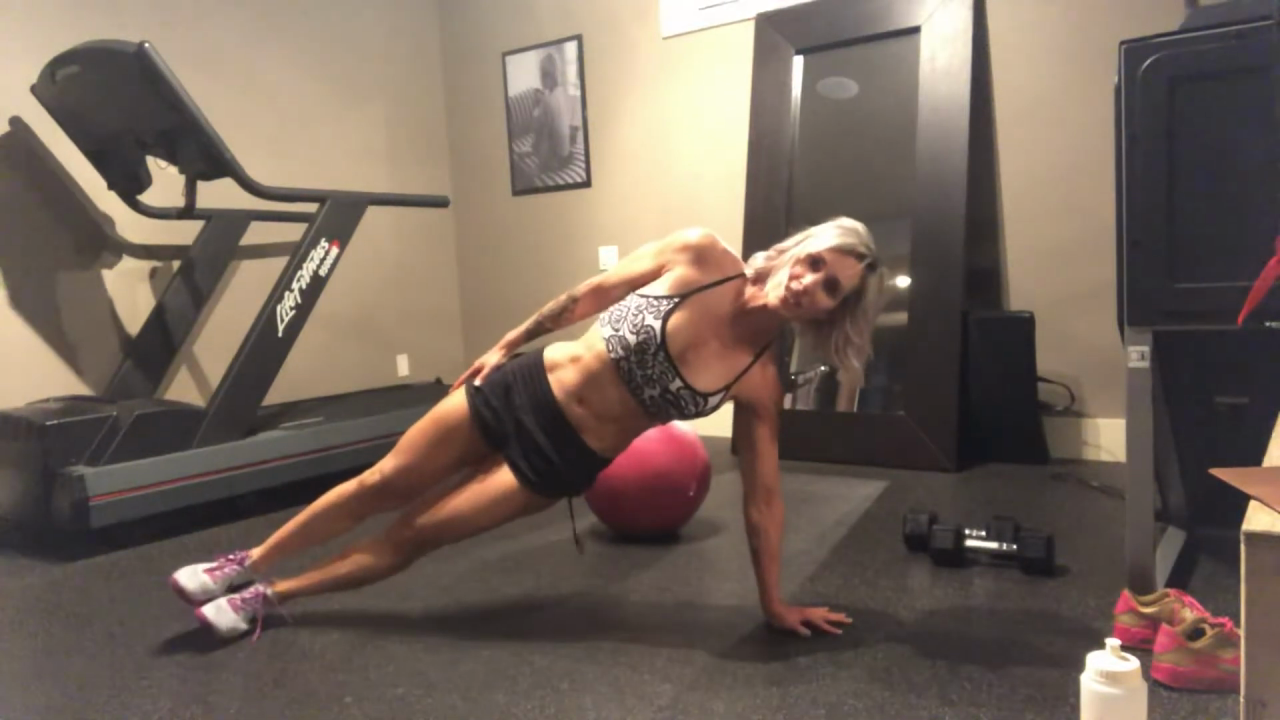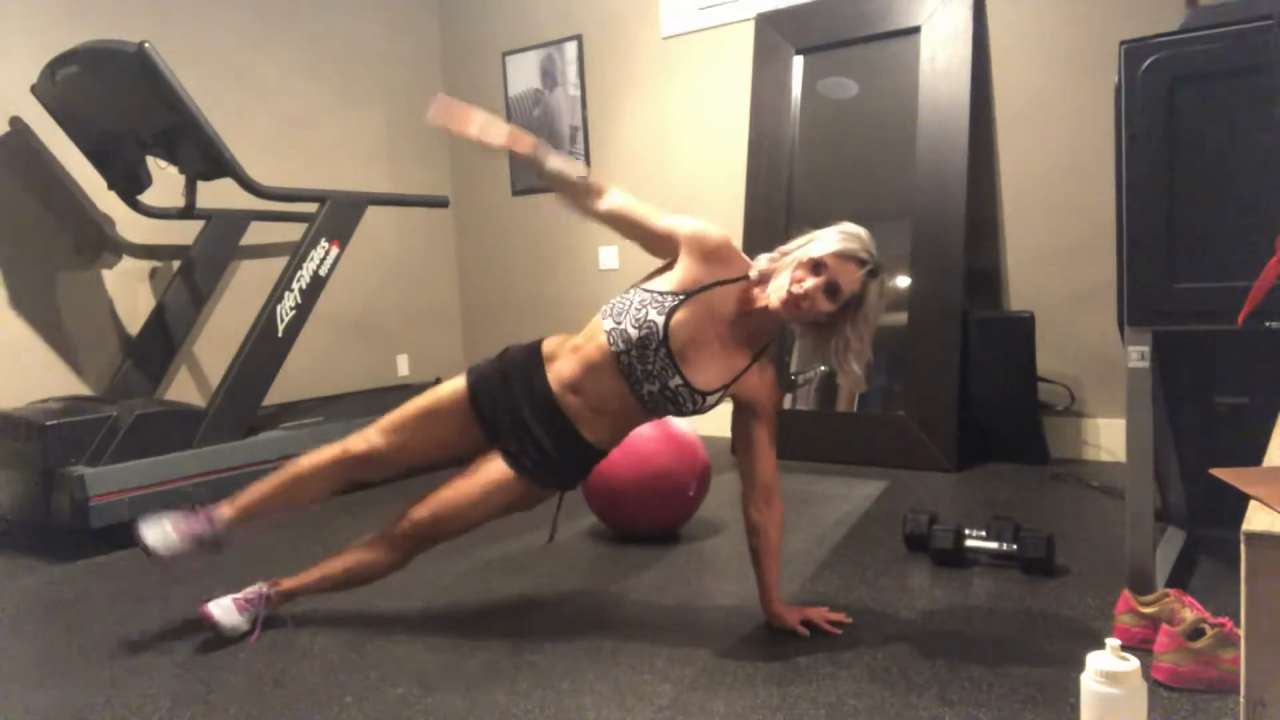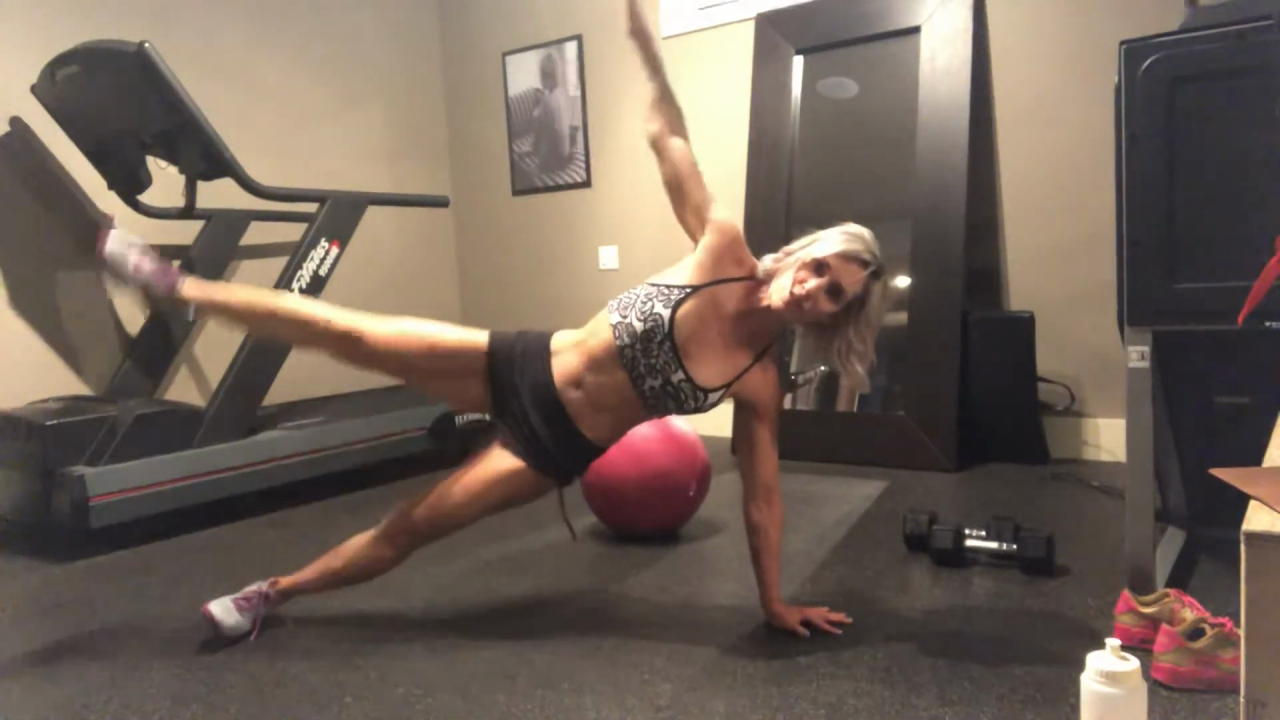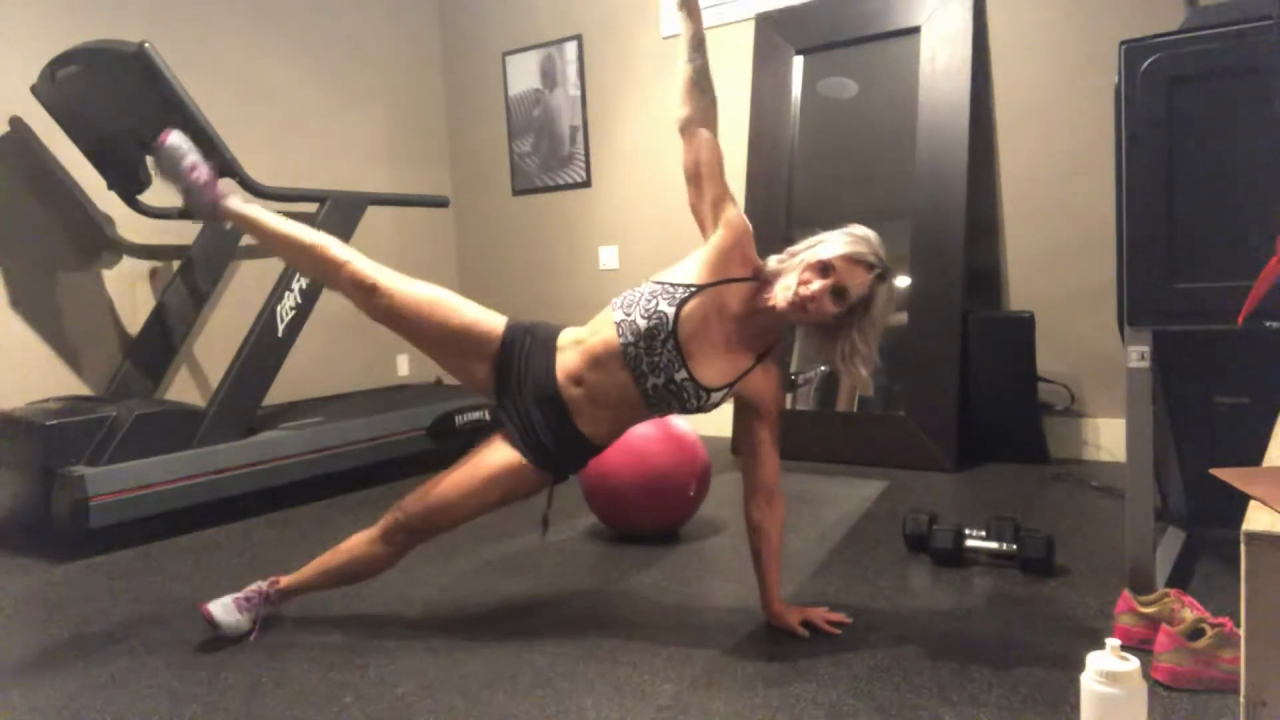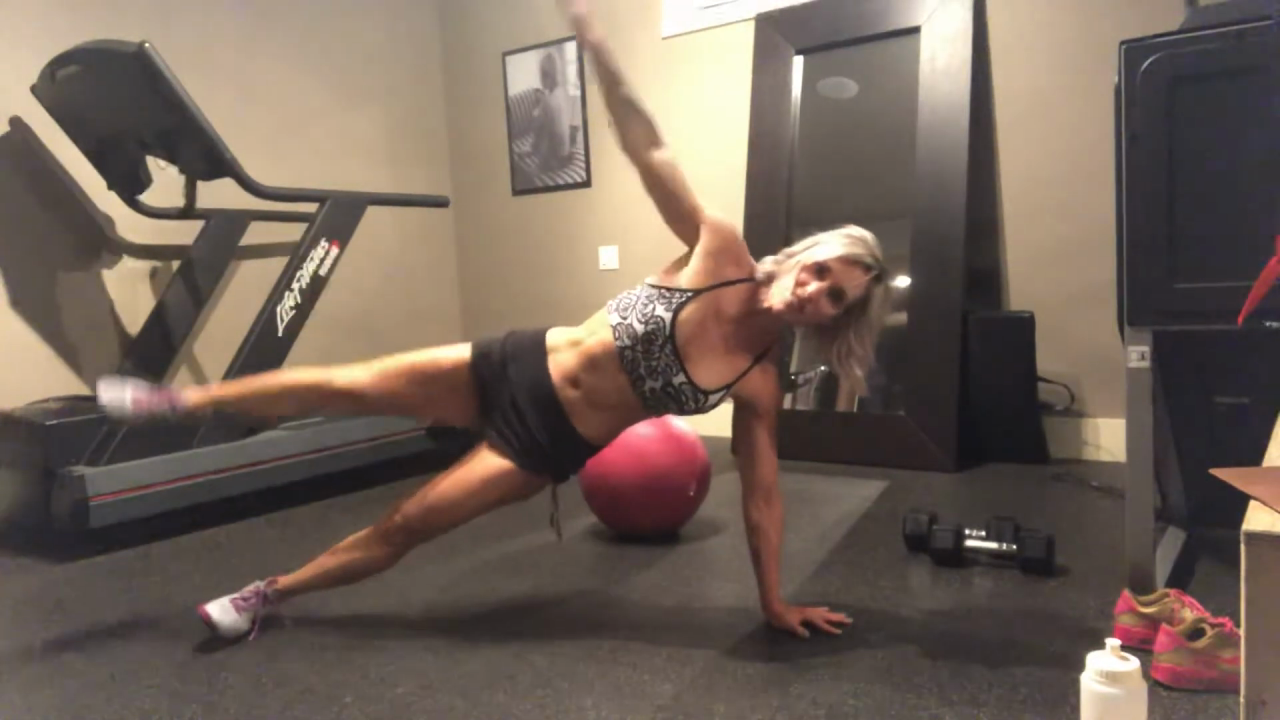
dt=0.4s
person 1, frame 1
left shoulder: (759, 384)
right shoulder: (700, 255)
left elbow: (763, 495)
right elbow: (591, 292)
left wrist: (775, 603)
right wrist: (507, 342)
left hip: (562, 460)
right hip: (523, 388)
left knee: (413, 536)
right knee: (383, 485)
left ankle: (270, 596)
right ankle: (248, 562)
person 1, frame 2
left shoulder: (757, 383)
right shoulder: (709, 255)
left elbow: (760, 498)
right elbow: (597, 198)
left wrist: (774, 603)
right wrist: (515, 140)
left hip: (560, 453)
right hip: (525, 383)
left knee: (412, 532)
right knee: (366, 450)
left ankle: (273, 595)
right ankle: (215, 519)
person 1, frame 3
left shoulder: (759, 385)
right shoulder: (723, 248)
left elbow: (761, 494)
right elbow: (667, 136)
left wrist: (775, 604)
left hip: (555, 447)
right hip: (522, 366)
left knee: (408, 528)
right knee: (346, 335)
left ankle: (267, 594)
right ankle: (180, 285)
person 1, frame 4
left shoulder: (762, 381)
right shoulder: (732, 246)
left elbow: (763, 494)
right elbow: (696, 128)
left wrist: (777, 604)
left hip: (559, 438)
right hip: (529, 357)
left knee: (413, 520)
right knee: (366, 282)
left ankle: (274, 589)
right ankle: (222, 202)
person 1, frame 5
left shoulder: (758, 385)
right shoulder: (719, 250)
left elbow: (761, 495)
right elbow: (647, 150)
left wrist: (776, 604)
left hip: (549, 446)
right hip: (518, 368)
left knee: (406, 527)
right knee: (350, 388)
left ankle: (270, 592)
right ankle: (184, 400)
